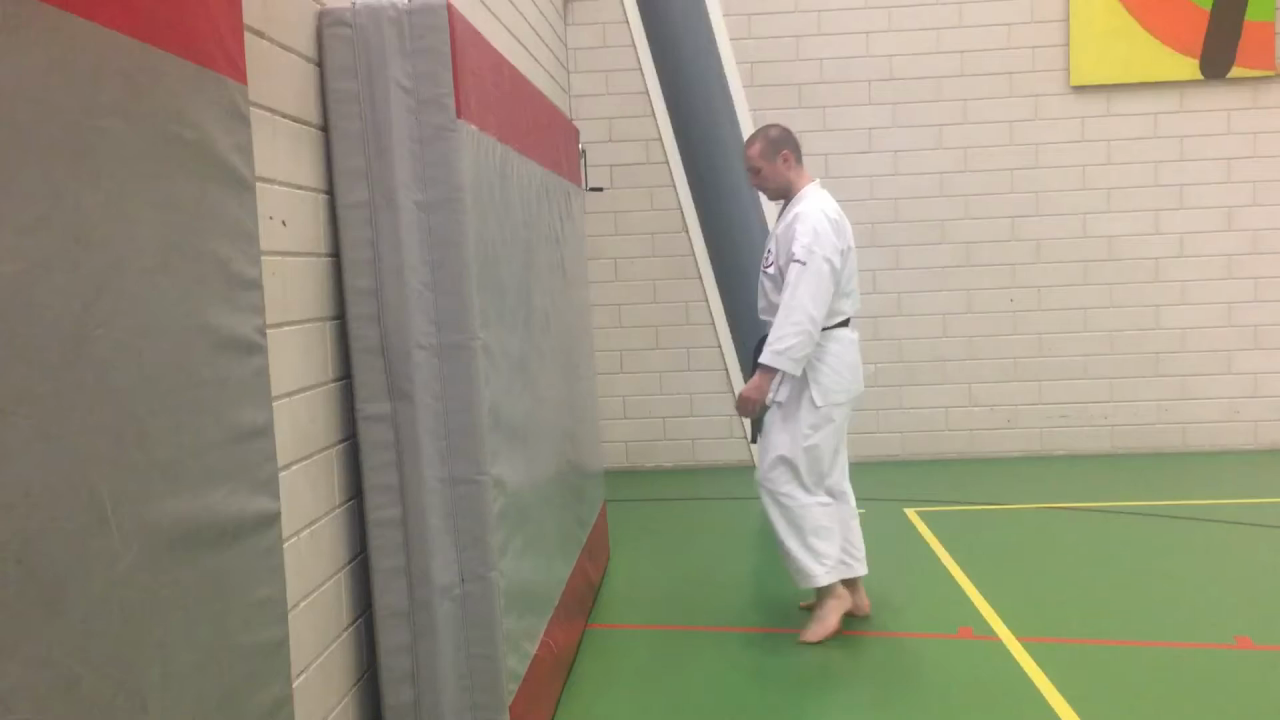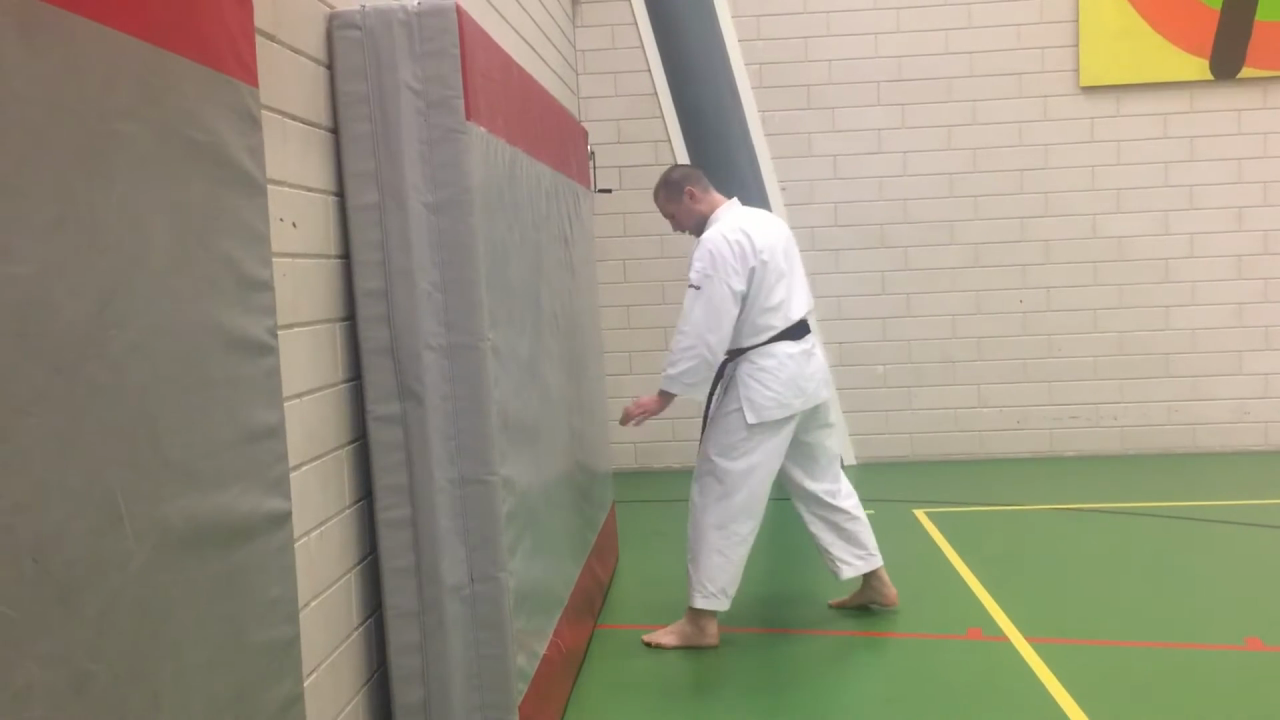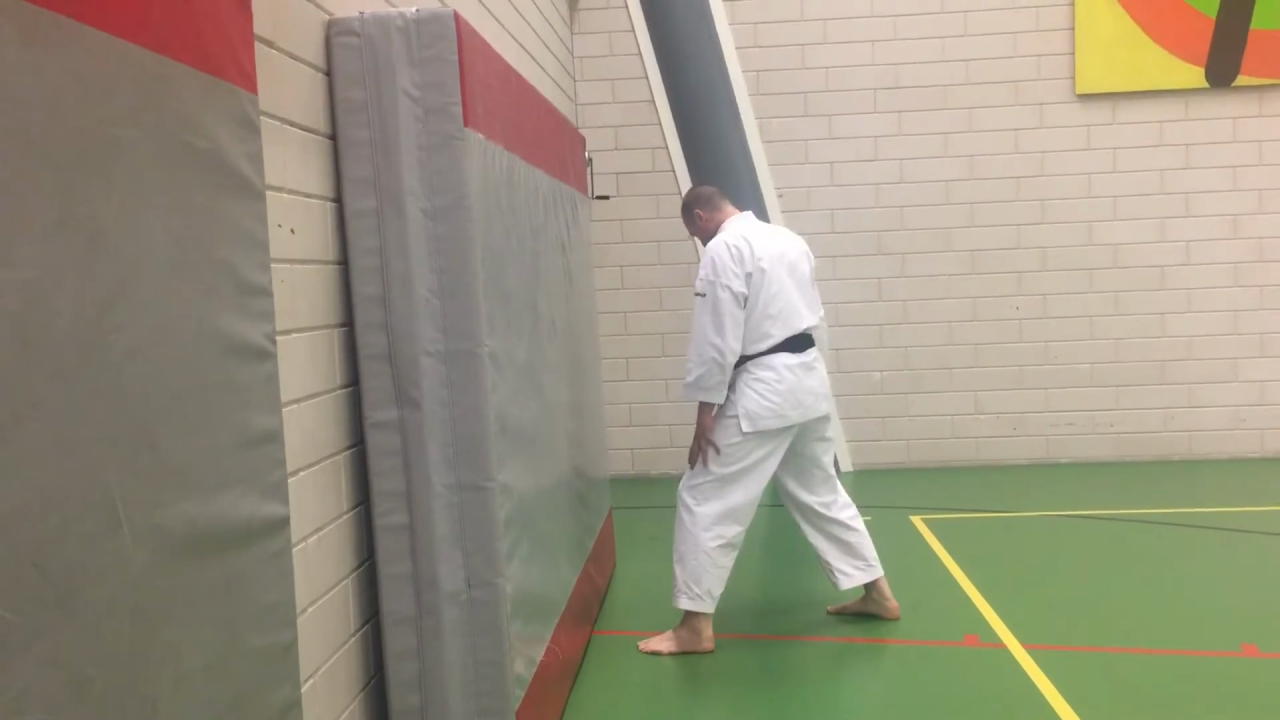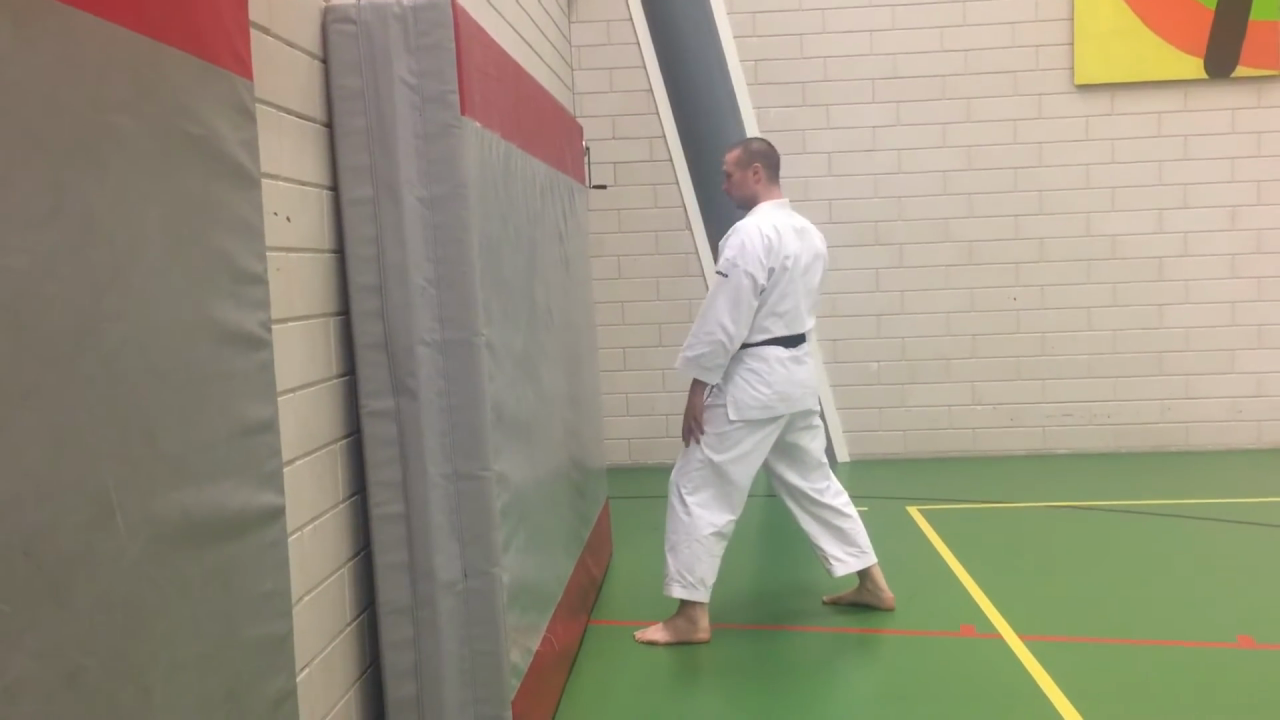
dt=0.7s
person 1, frame 1
left shoulder: (811, 218)
right shoulder: (808, 211)
left elbow: (803, 308)
left wrist: (763, 376)
right wrist: (772, 372)
left hip: (814, 366)
right hip: (819, 362)
left knee: (785, 477)
right knee: (826, 479)
left ankle: (830, 588)
right ankle: (851, 585)
person 1, frame 2
left shoulder: (719, 243)
right shoulder: (767, 223)
left elbow: (702, 332)
left wrist: (664, 396)
left hip: (763, 378)
right hip: (804, 364)
left knee: (722, 494)
right knee: (823, 481)
left ankle: (702, 618)
right ankle: (875, 580)
person 1, frame 3
left shoulder: (723, 249)
right shoulder: (789, 239)
left elbow: (715, 341)
left wrist: (705, 413)
left hip: (763, 389)
right hip: (808, 378)
left knee: (706, 501)
right knee: (821, 493)
left ankle: (695, 624)
right ankle: (877, 592)
person 1, frame 4
left shoulder: (751, 233)
right shoulder: (810, 234)
left elbow: (722, 321)
left wrist: (697, 389)
left hip: (751, 379)
right hip: (795, 373)
left knee: (698, 489)
right knee: (813, 481)
left ankle: (691, 615)
right ankle: (872, 582)
